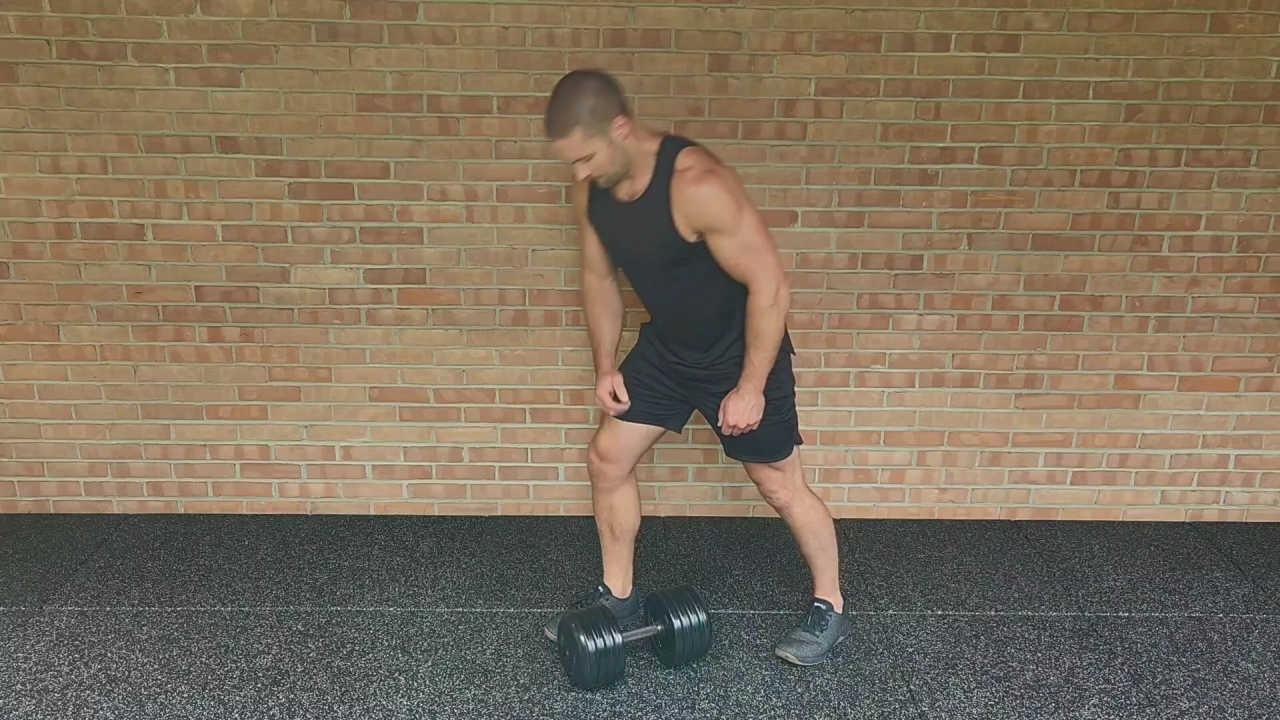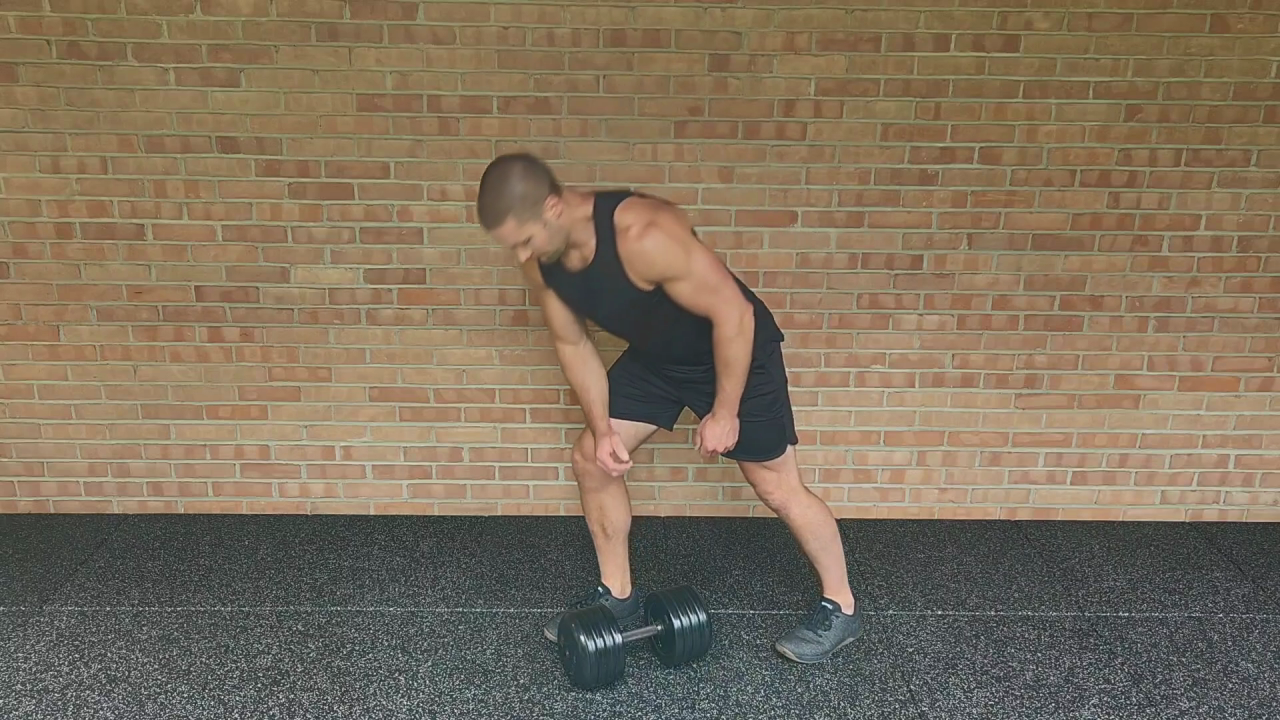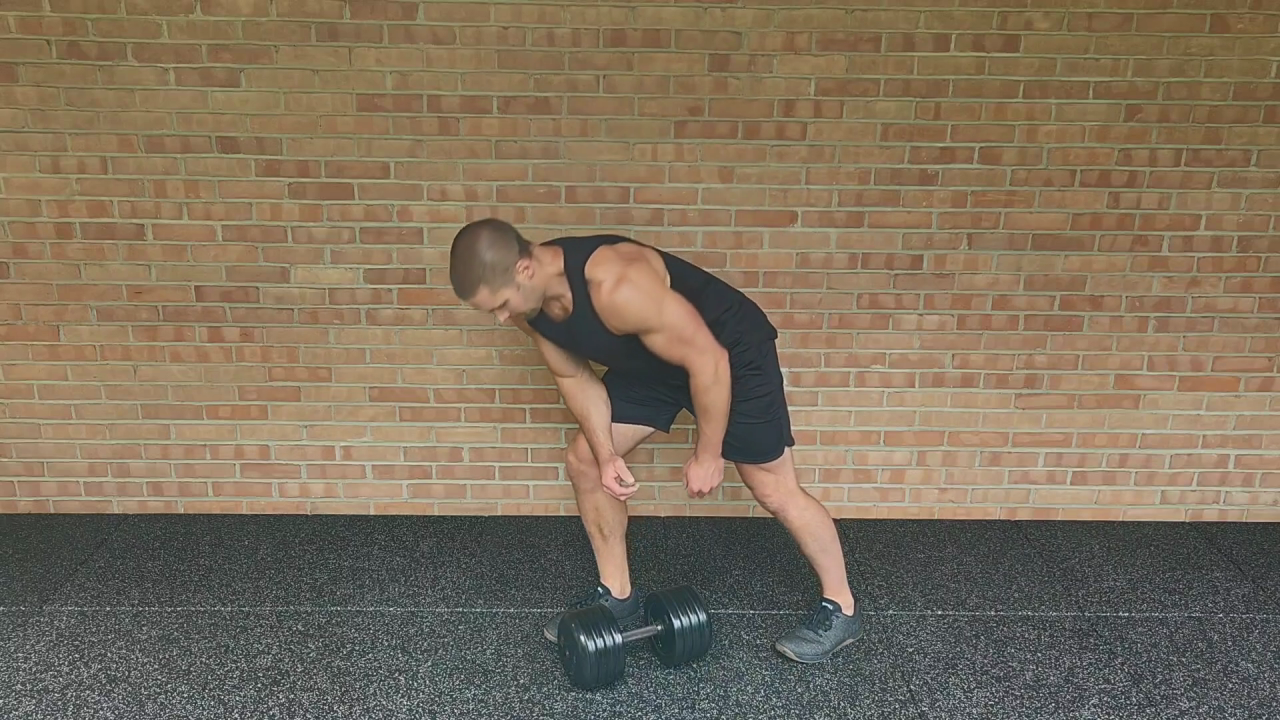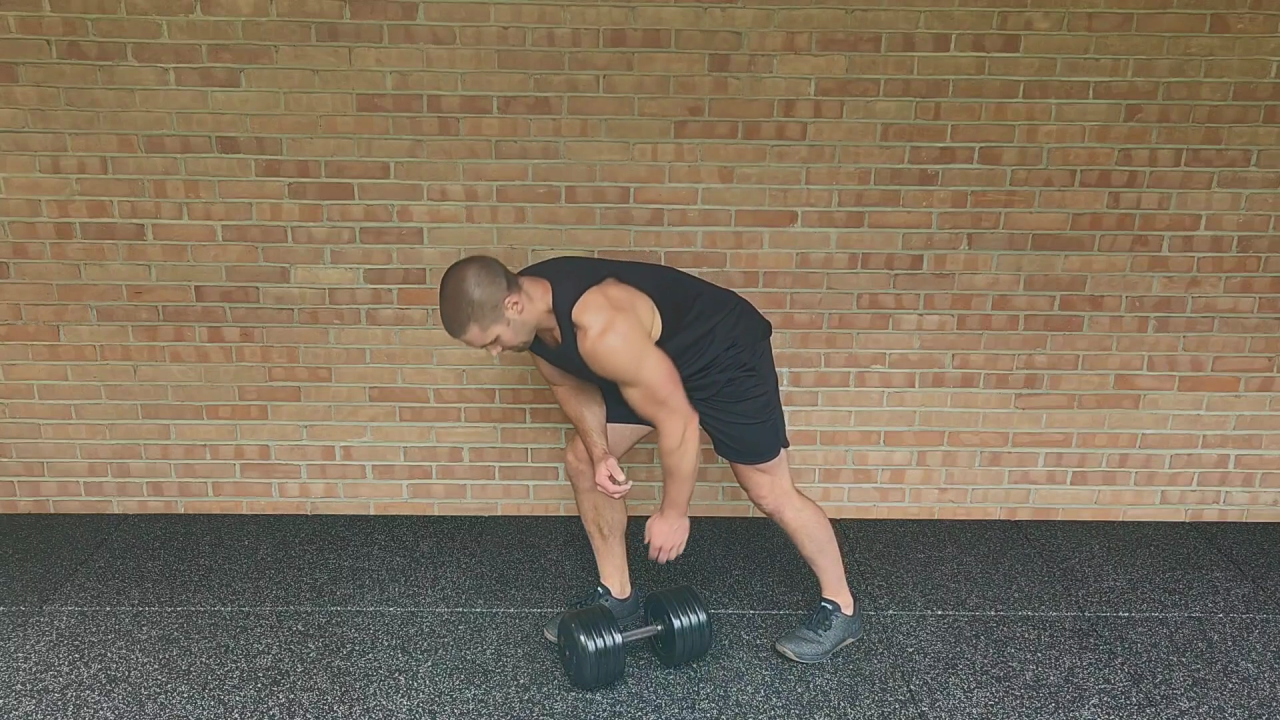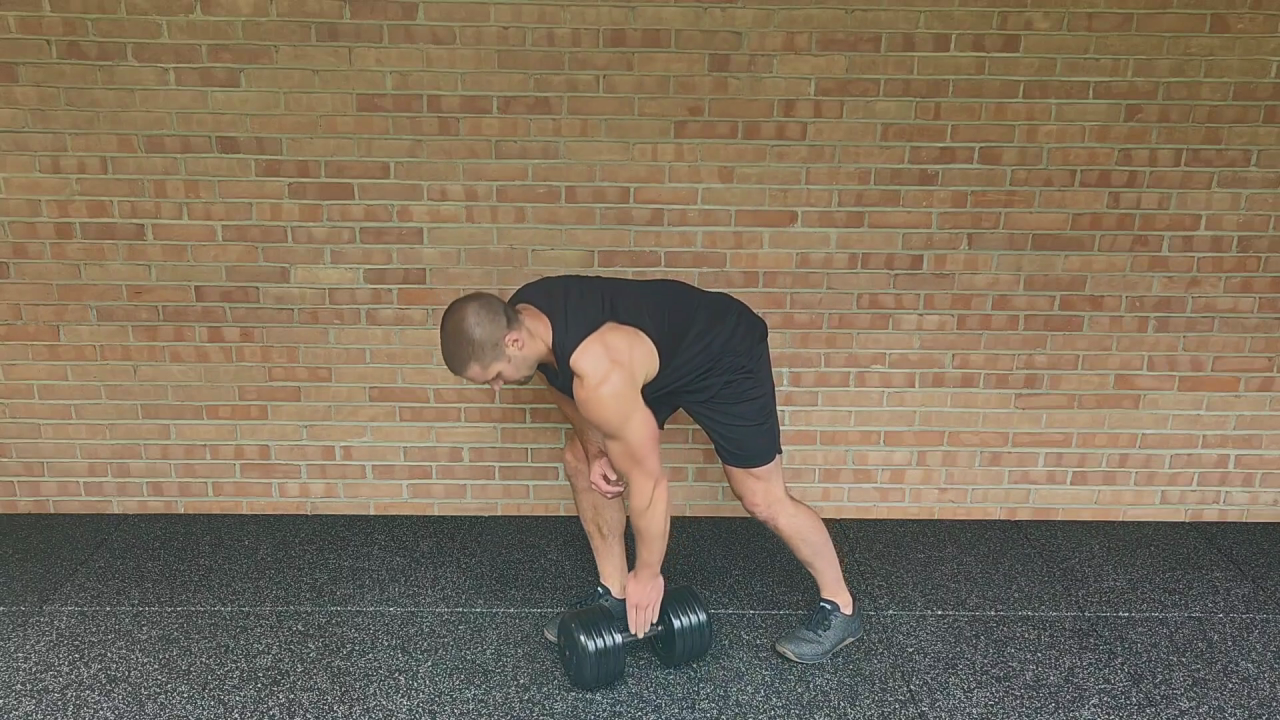
dt=0.2s
person 1, frame 1
left shoulder: (699, 186)
right shoulder: (592, 188)
left elbow: (770, 287)
right elbow: (598, 277)
left wrist: (750, 388)
right wrist: (605, 364)
left hip: (736, 351)
right hip: (665, 346)
left knee: (779, 485)
right knee: (607, 458)
left ankle: (829, 607)
right ankle: (617, 596)
person 1, frame 2
left shoulder: (644, 236)
right shoulder: (542, 260)
left elbow: (733, 315)
right elbow: (571, 343)
left wrist: (724, 413)
right wrist: (602, 428)
left hip: (733, 354)
right hip: (654, 356)
left knee: (777, 487)
right knee: (590, 461)
left ankle: (840, 606)
right ankle: (617, 595)
person 1, frame 3
left shoulder: (617, 286)
right shoulder: (528, 298)
left elbow: (708, 361)
right elbow: (572, 376)
left wrist: (707, 455)
right wrist: (607, 454)
left hip: (732, 356)
right hip: (649, 363)
left knee: (775, 490)
right knee: (583, 462)
left ankle: (841, 609)
right ankle: (618, 595)
person 1, frame 4
left shoulder: (602, 330)
right shoulder: (525, 311)
left elbow: (678, 422)
right elbow: (569, 383)
left wrist: (672, 514)
right wrist: (600, 452)
left hip: (725, 354)
right hip: (661, 358)
left knee: (770, 492)
right knee: (581, 461)
left ankle: (841, 608)
right ankle: (617, 594)
person 1, frame 5
left shoulder: (601, 374)
right shoulder: (520, 316)
left elbow: (649, 483)
left wrist: (647, 574)
right wrist: (596, 451)
left hip: (725, 356)
right hip: (663, 355)
left knee: (762, 498)
right knee: (579, 461)
left ankle: (840, 608)
right ankle: (614, 593)
